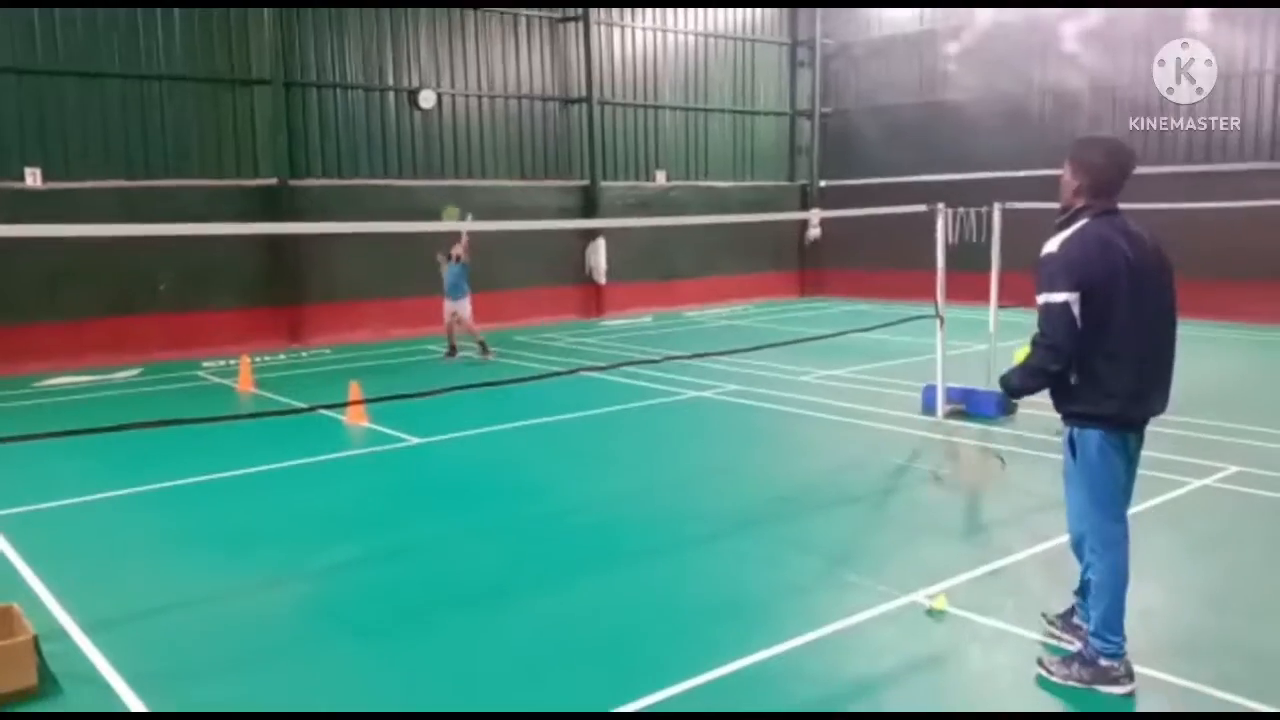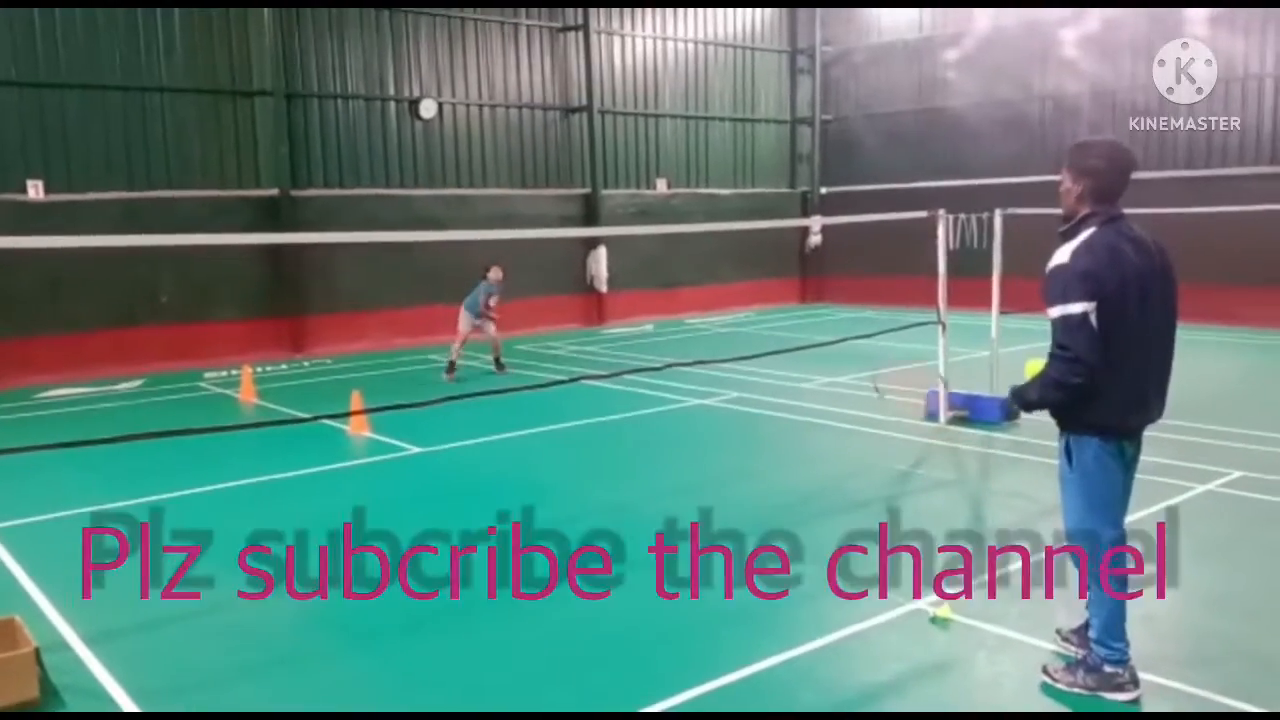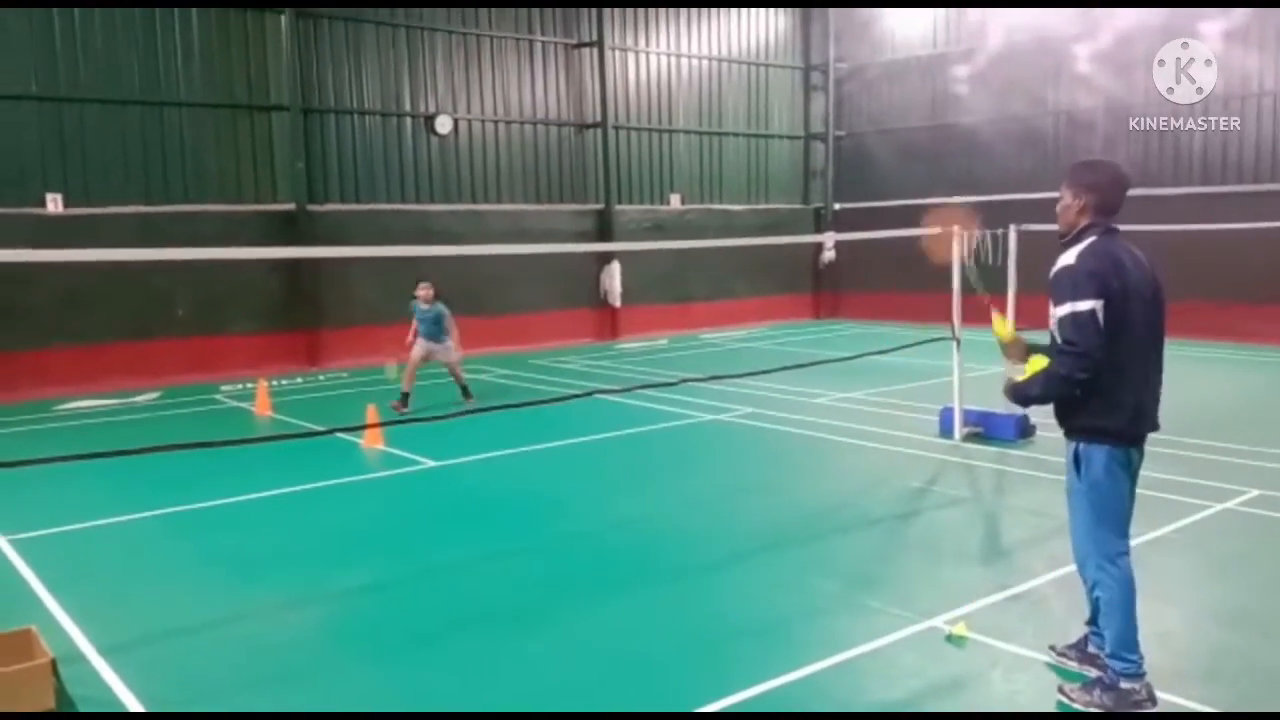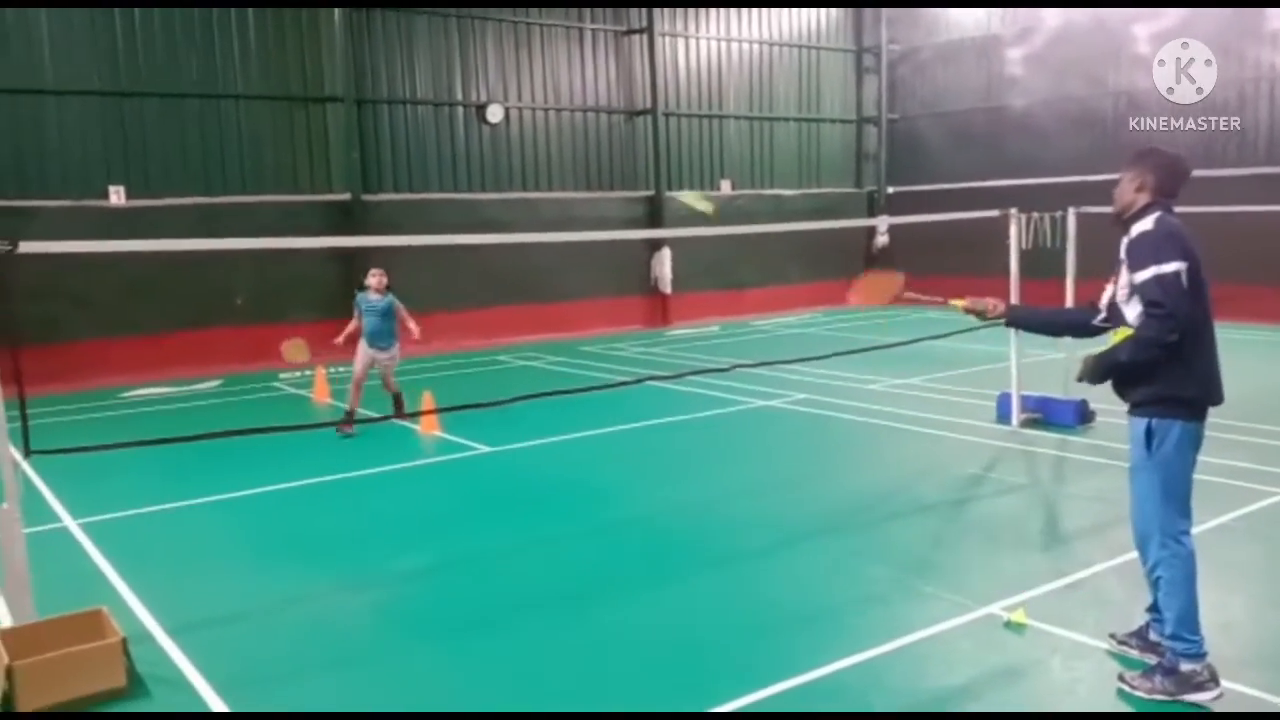
dt=0.7s
person 1, frame 1
left shoulder: (1067, 250)
right shoulder: (1144, 245)
left elbow: (1056, 346)
right elbow: (1153, 330)
left wrist: (1014, 381)
left hip: (1094, 412)
right hip: (1135, 404)
left knee: (1096, 530)
right knee: (1103, 525)
left ankle: (1106, 658)
right ankle: (1087, 616)
person 1, frame 2
left shoulder: (1076, 260)
right shoulder: (1147, 249)
left elbow: (1074, 360)
right elbow: (1150, 337)
left wrist: (1029, 395)
left hip: (1092, 422)
right hip: (1132, 413)
left knee: (1093, 538)
right knee: (1103, 532)
left ankle: (1110, 665)
right ankle: (1099, 628)
person 1, frame 3
left shoulder: (1079, 265)
right shoulder: (1130, 259)
left elbow: (1079, 361)
left wrist: (1025, 389)
right wrist: (1037, 352)
left hip: (1099, 429)
right hip: (1130, 421)
left knee: (1101, 550)
right knee: (1102, 544)
left ankle: (1126, 682)
right ankle: (1102, 643)
person 1, frame 4
left shoulder: (1152, 235)
right shoulder: (1150, 240)
left elbow: (1167, 324)
right elbow: (1094, 318)
left wrist: (1105, 364)
right wrist: (1009, 312)
left hip: (1166, 405)
right hip: (1165, 402)
left knee: (1161, 529)
right knee: (1156, 525)
left ankle: (1187, 664)
right ankle: (1164, 628)
